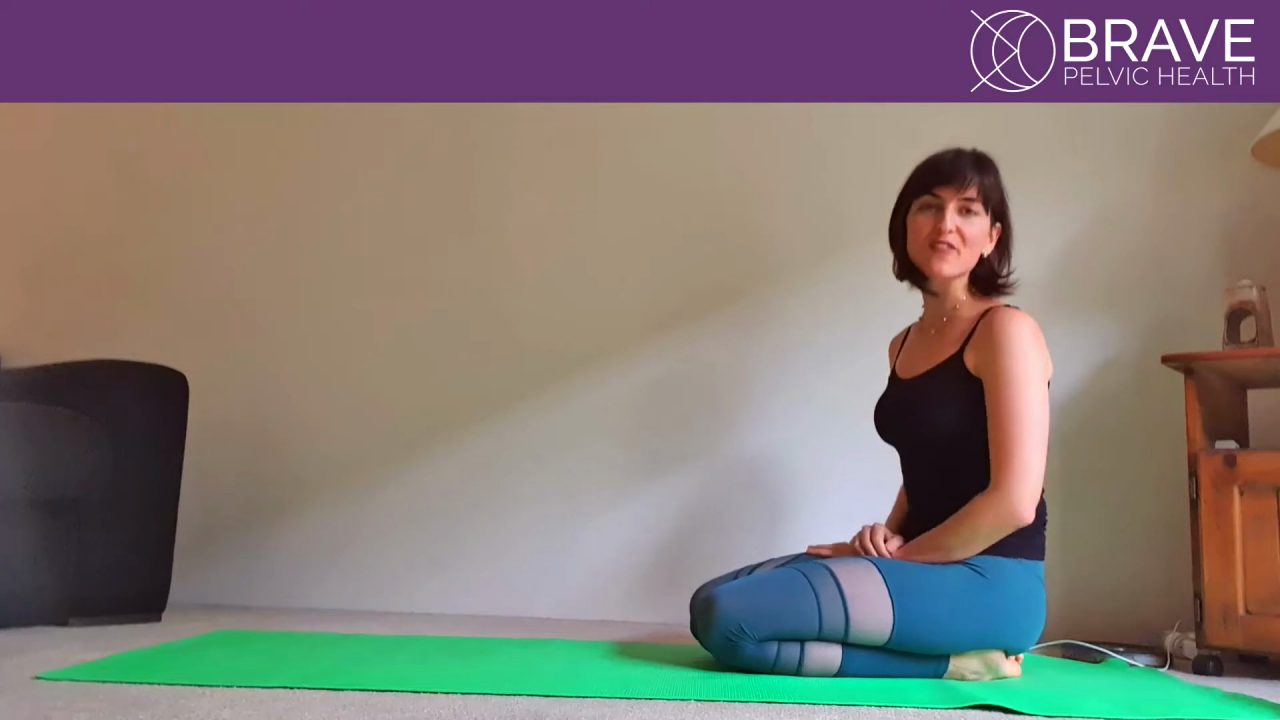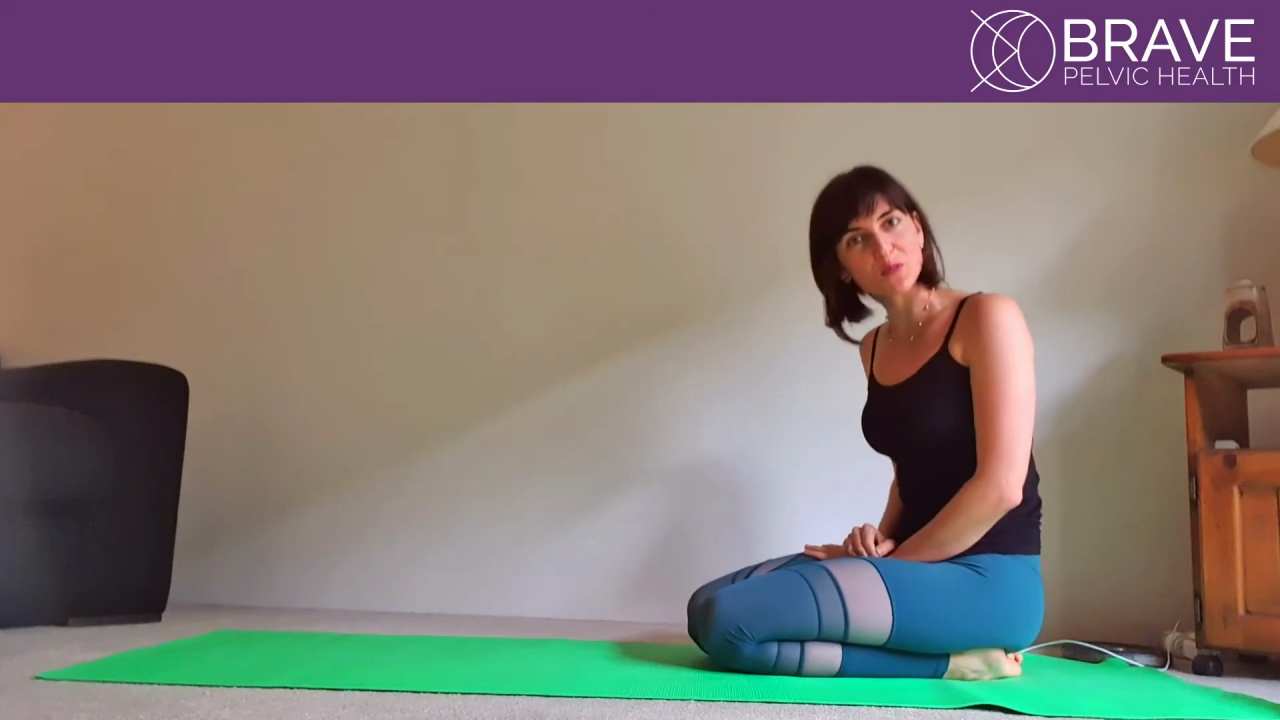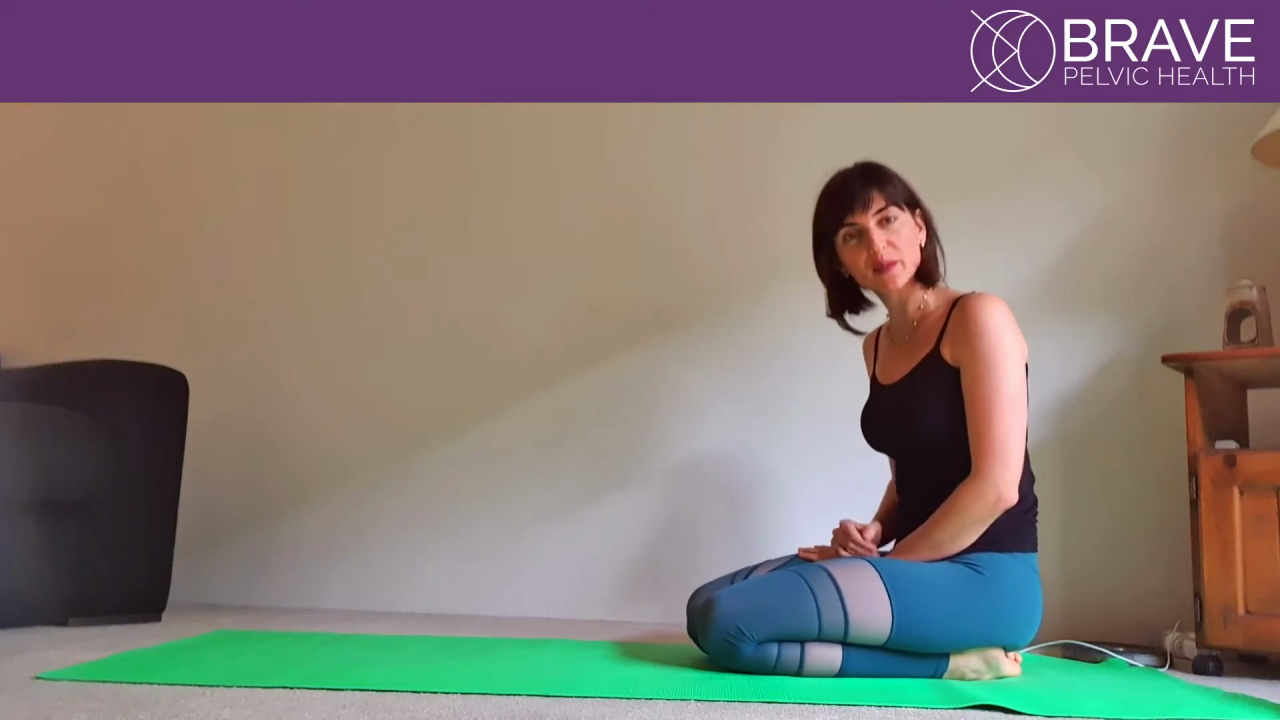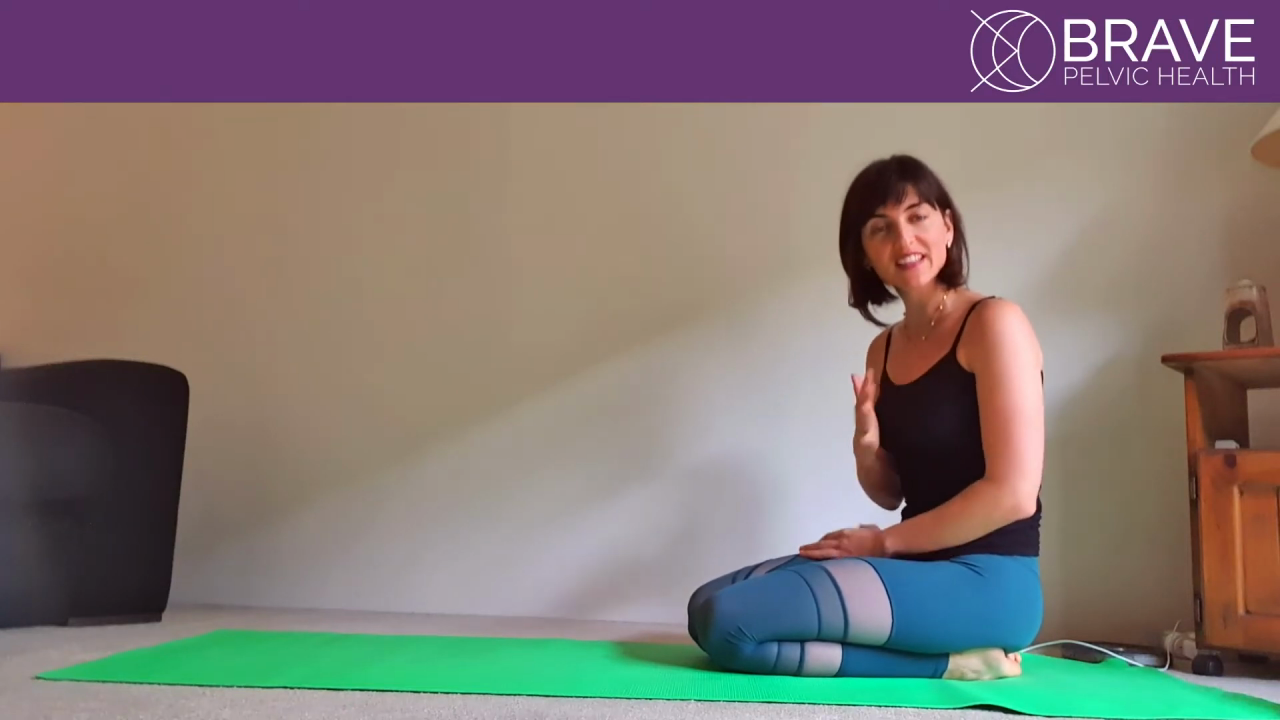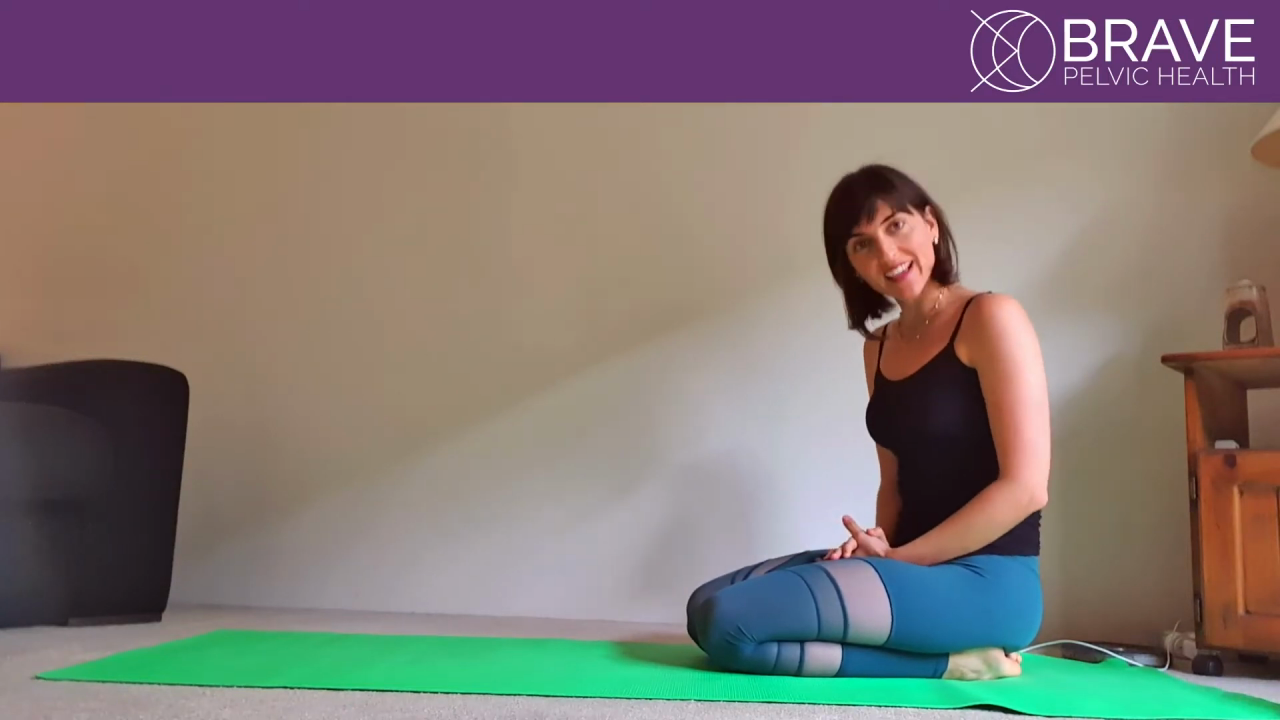
dt=1s
person 1, frame 1
left shoulder: (1005, 331)
right shoulder: (903, 344)
left elbow: (1015, 502)
left wrist: (901, 554)
right wrist: (888, 537)
left hip: (988, 584)
right hip: (929, 568)
left knee: (731, 619)
right knee: (713, 606)
left ankle: (954, 657)
person 1, frame 2
left shoulder: (989, 318)
right shoulder: (874, 348)
left elbow: (1001, 487)
left wrist: (897, 560)
right wrist: (883, 541)
left hip: (986, 582)
right hip: (924, 565)
left knee: (730, 622)
right knee: (709, 609)
left ankle: (951, 660)
person 1, frame 3
left shoulder: (978, 317)
right shoulder: (875, 346)
left elbow: (996, 487)
left wrist: (888, 560)
right wrist: (874, 531)
left hip: (985, 583)
right hip: (921, 569)
left knee: (731, 624)
right knee: (708, 609)
left ankle: (955, 657)
person 1, frame 4
left shoulder: (994, 323)
right shoulder: (883, 348)
left elbow: (1013, 494)
left wrist: (881, 543)
right wrist: (866, 446)
left hip: (985, 584)
right hip: (916, 570)
left knee: (731, 624)
right knee: (709, 608)
left ankle: (952, 655)
person 1, frame 5
left shoulder: (992, 318)
right shoulder: (880, 347)
left elbow: (1025, 487)
left wrist: (896, 558)
right wrist: (878, 547)
left hip: (985, 583)
right hip: (918, 568)
left knee: (731, 624)
right knee: (709, 608)
left ankle: (950, 658)
